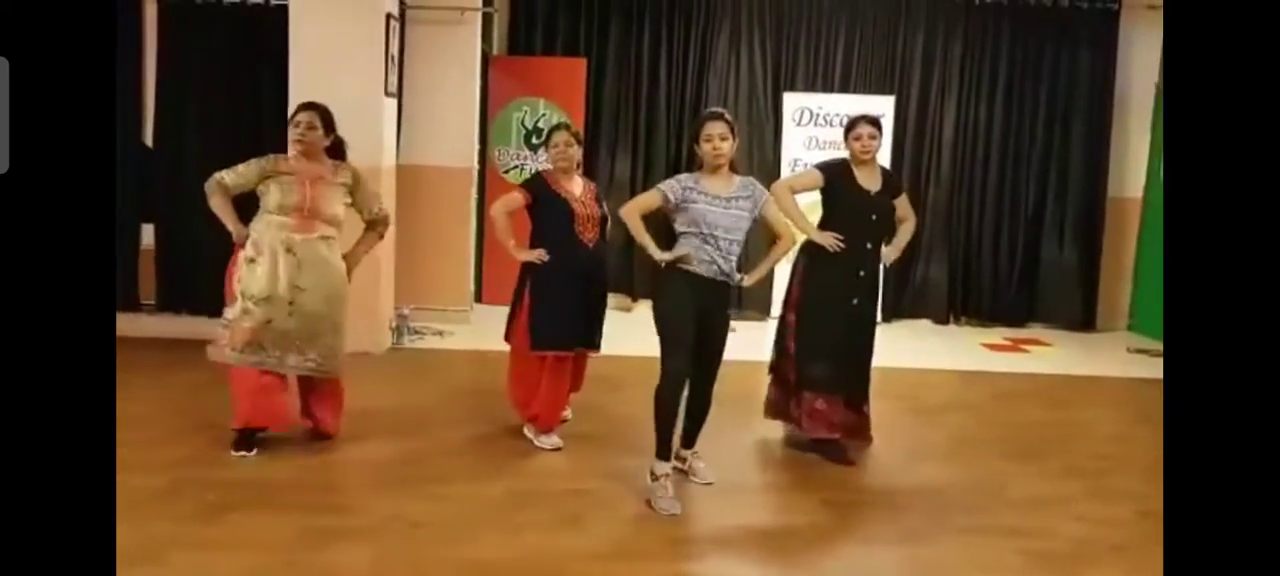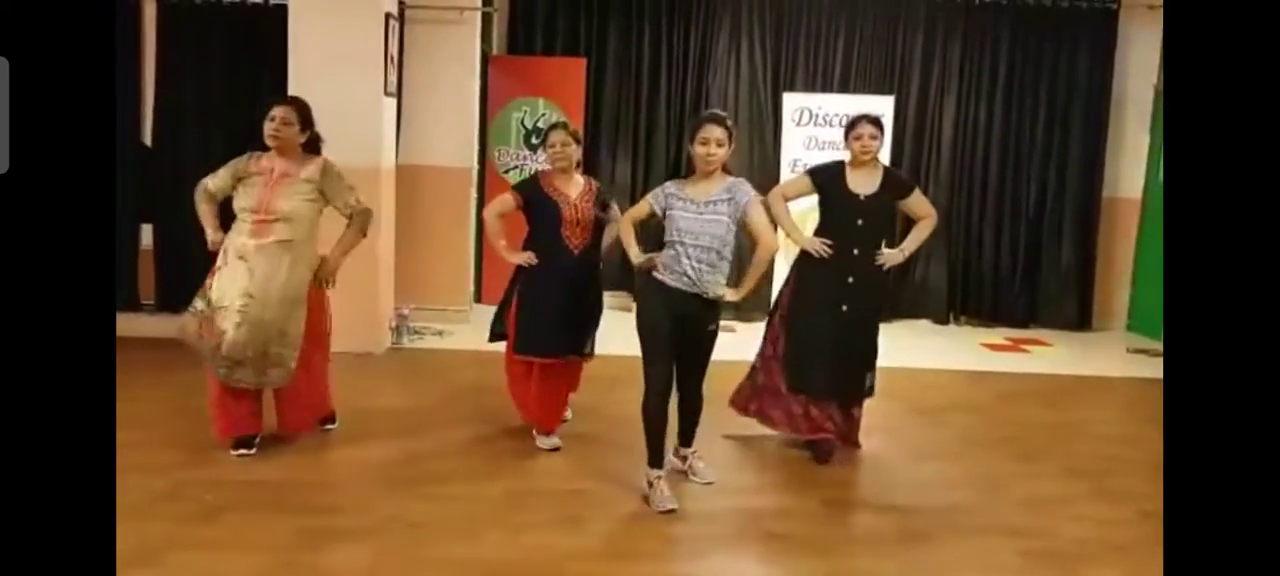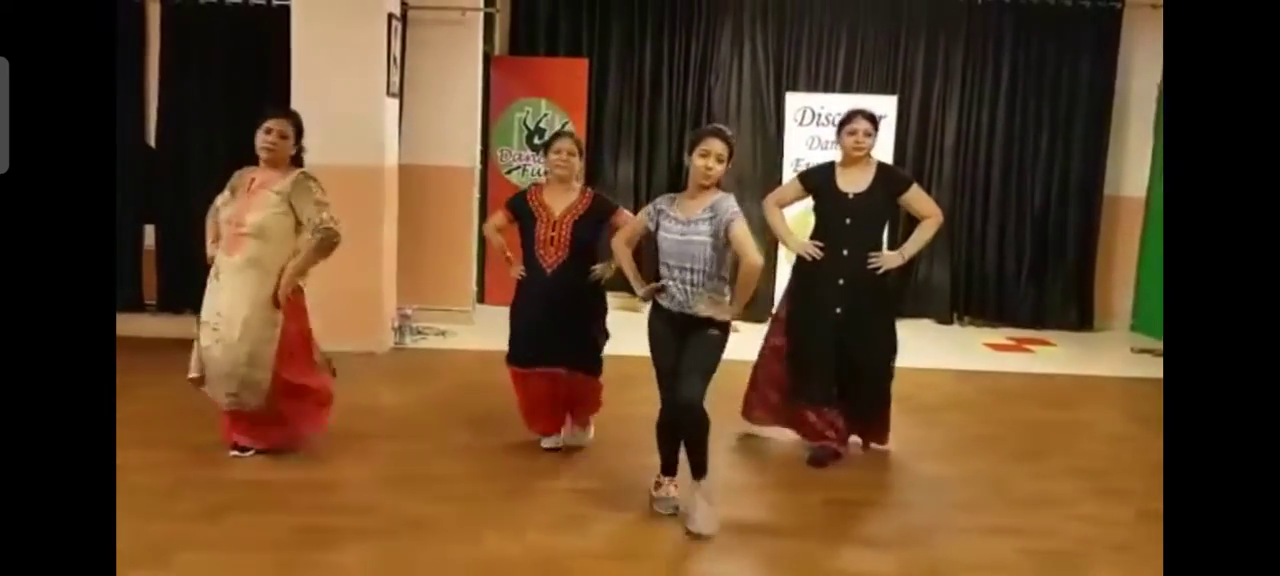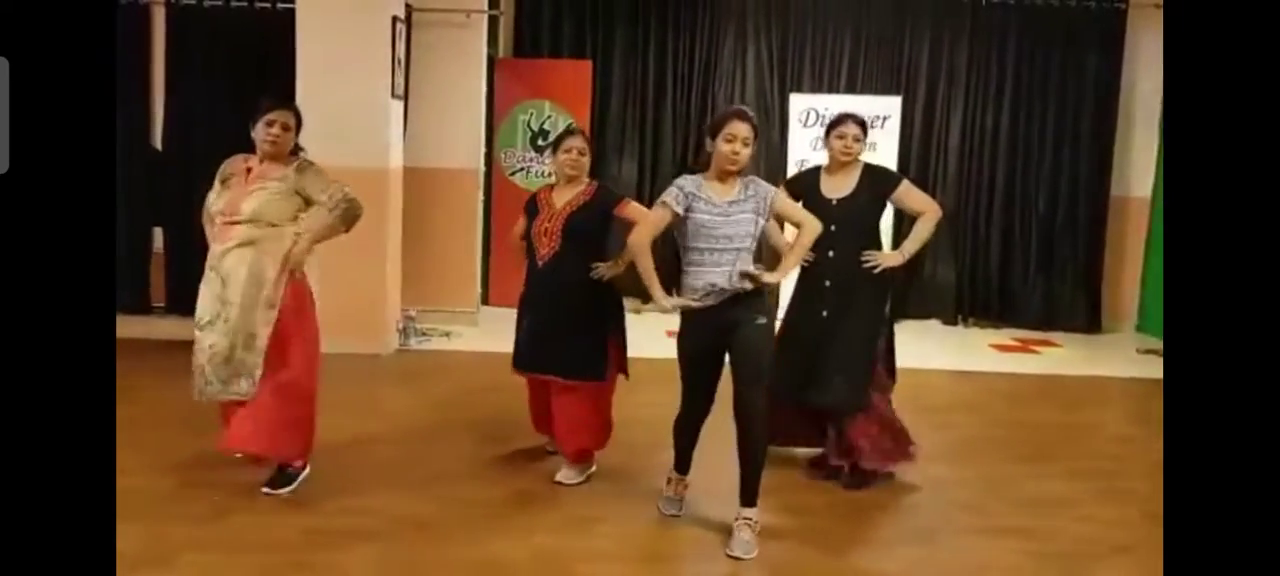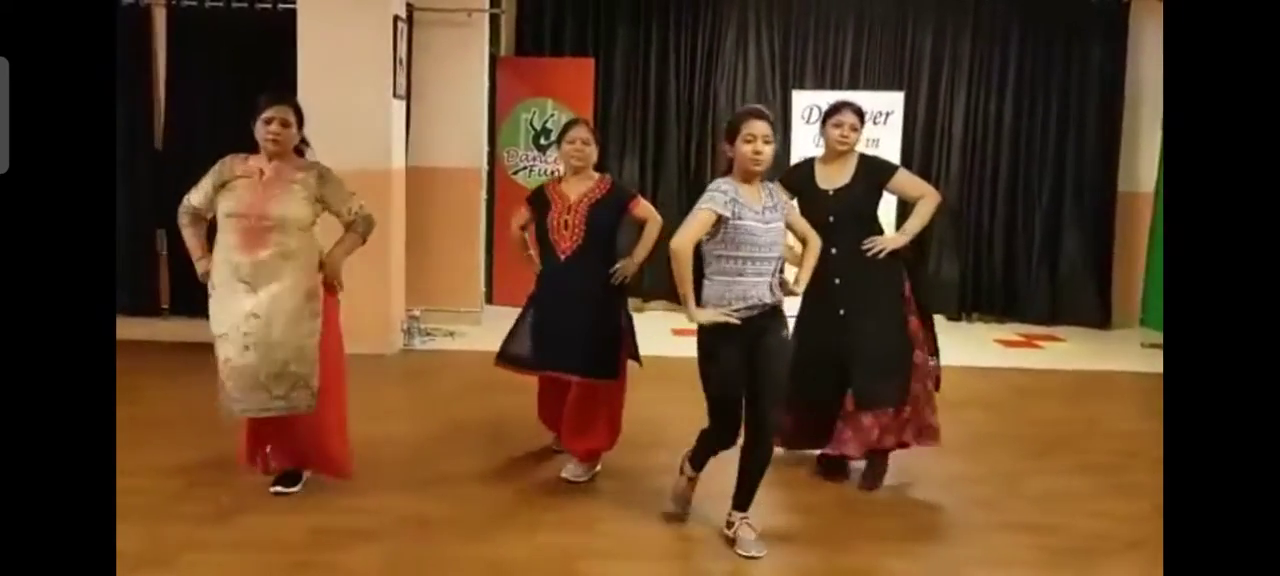
dt=0.4s
person 1, frame 1
left shoulder: (750, 189)
right shoulder: (683, 185)
left elbow: (785, 236)
right elbow: (630, 210)
left wrist: (753, 277)
right wrist: (656, 253)
left hip: (719, 292)
right hip: (680, 284)
left knee: (704, 379)
right knee: (675, 372)
left ankle: (686, 452)
right ankle: (660, 470)
person 1, frame 2
left shoulder: (738, 191)
right shoulder: (671, 191)
left elbow: (768, 243)
right elbow: (626, 221)
left wrist: (740, 291)
right wrist: (637, 258)
left hip: (702, 303)
right hip: (658, 295)
left knee: (689, 385)
right knee: (657, 385)
left ankle: (685, 452)
right ankle: (656, 475)
person 1, frame 3
left shoulder: (724, 206)
right shoulder: (663, 206)
left elbow: (753, 261)
right elbow: (621, 240)
left wrist: (732, 309)
right wrist: (638, 285)
left hip: (707, 322)
right hip: (665, 317)
left knee: (691, 399)
right knee: (671, 405)
left ankle: (700, 488)
right ankle: (666, 480)
person 1, frame 4
left shoulder: (757, 191)
right shoulder: (686, 188)
left elbow: (810, 225)
right elbow: (639, 238)
left wrist: (778, 273)
right wrist: (659, 296)
left hip: (749, 312)
right hip: (700, 314)
left knee: (751, 412)
right knee: (695, 405)
left ankle: (748, 516)
right ankle: (677, 479)
person 1, frame 5
left shoulder: (775, 196)
right shoulder: (721, 193)
left elbow: (812, 240)
right elbow: (679, 245)
left wrist: (799, 283)
right wrist: (693, 309)
left hip: (771, 324)
right hip: (725, 328)
left knee: (764, 427)
right knee: (725, 427)
left ankle: (739, 517)
right ankle: (690, 468)
person 2, frame 1
left shoulder: (347, 177)
right shoulder: (270, 166)
left elbow: (379, 219)
right elbow: (216, 185)
left wrist: (354, 256)
right wrist: (234, 227)
left hip: (319, 274)
right hip: (264, 267)
left knee: (316, 349)
right knee: (254, 344)
left ankle: (324, 420)
right ankle: (252, 424)
person 2, frame 2
left shoulder: (320, 171)
right shoulder: (246, 165)
left elbow: (361, 215)
right elbow: (205, 191)
left wrist: (334, 259)
right wrist: (212, 231)
left hip: (291, 276)
right hip: (237, 272)
left knee: (296, 353)
right knee: (233, 349)
left ankle: (319, 412)
right ankle: (245, 427)
person 2, frame 3
left shoulder: (299, 184)
right shoulder: (241, 178)
left elbow: (328, 234)
right elbow: (215, 211)
left wrist: (291, 274)
right wrist: (211, 246)
left hip: (267, 292)
right hip: (225, 287)
left knee: (272, 365)
right knee: (227, 360)
left ankle: (310, 406)
right ankle: (250, 433)
person 2, frame 4
left shoulder: (299, 172)
right shoulder: (231, 167)
left elbow: (348, 207)
right elbow: (209, 211)
left wrist: (305, 243)
right wrist: (214, 246)
left hip: (271, 284)
right hip: (223, 283)
left knee: (275, 367)
right knee: (231, 361)
left ankle: (291, 457)
right ankle: (248, 437)
person 2, frame 5
left shoulder: (314, 176)
right shoulder: (229, 169)
left elbow: (362, 220)
right elbow: (190, 210)
left wrist: (334, 258)
right wrist: (200, 258)
left hip: (292, 290)
right hip: (235, 291)
left knee: (291, 371)
right knee: (249, 369)
left ankle: (292, 460)
right ankle: (266, 448)
person 3, frame 1
left shoulder: (889, 182)
right shoulder: (833, 172)
left elbow: (907, 220)
right elbow: (781, 188)
left wrist: (894, 249)
right wrist: (810, 231)
left hip: (864, 277)
right hip: (824, 271)
left knee: (853, 352)
right knee: (821, 347)
left ankle: (845, 425)
right ankle: (822, 431)
person 3, frame 2
left shoulder: (895, 183)
right shoulder: (827, 174)
left elbow: (928, 217)
right elbow: (776, 195)
left wrist: (902, 252)
right wrist: (798, 237)
left hip: (865, 282)
right hip: (819, 276)
left knee: (853, 356)
right knee: (815, 352)
left ankle: (842, 428)
right ankle: (821, 431)
person 3, frame 3
left shoulder: (890, 179)
right shoulder: (818, 176)
left elbow: (932, 216)
right elbow: (772, 202)
left wrist: (901, 255)
right wrist: (791, 241)
left hip: (867, 285)
right hip: (816, 281)
left knee: (864, 363)
right knee: (814, 360)
left ankle: (859, 426)
right ankle: (826, 437)
person 3, frame 4
left shoulder: (878, 179)
right shoulder: (805, 181)
left elbow: (931, 211)
left wrist: (901, 254)
right wrist: (786, 247)
left hip: (862, 290)
right hip: (815, 287)
left knee: (849, 374)
right knee: (805, 368)
left ankle: (863, 456)
right ankle: (832, 449)
person 3, frame 5
left shoulder: (874, 169)
right shoulder: (800, 175)
left elbow: (929, 196)
left wrist: (903, 236)
right wrist: (786, 250)
left hip: (873, 280)
right hip: (823, 284)
left knee: (877, 361)
right knee: (822, 366)
left ankle: (875, 449)
right ankle: (833, 447)
person 4, frame 1
left shoulder: (590, 188)
right shoulder: (540, 184)
left elbow: (604, 221)
right elbow: (498, 210)
right wrist: (517, 250)
left hip: (587, 283)
right hip: (549, 279)
left knee: (574, 348)
right knee: (545, 350)
left ankle: (558, 404)
right ankle: (539, 422)
person 4, frame 2
left shoulder: (593, 190)
right shoulder: (534, 186)
left elbow: (615, 220)
right elbow: (491, 212)
left wrist: (600, 249)
right wrist: (508, 253)
left hip: (582, 287)
right hip: (541, 284)
left knee: (570, 354)
right knee: (540, 354)
left ankle: (556, 408)
right ankle: (544, 425)
person 4, frame 3
left shoulder: (594, 202)
right shoulder: (526, 200)
right elbow: (491, 229)
left wrist: (612, 264)
right wrist: (511, 262)
left hip: (580, 302)
right hip: (534, 301)
left knee: (577, 370)
right knee: (532, 370)
left ankle: (581, 419)
right ankle: (548, 426)
person 4, frame 4
left shoulder: (600, 196)
right shoulder: (538, 199)
left elbow: (646, 221)
right elbow: (517, 236)
left wrist: (621, 263)
right wrist: (536, 263)
left hip: (586, 301)
right hip: (541, 301)
left knee: (580, 377)
right knee: (542, 374)
left ankle: (581, 456)
right ankle: (554, 433)
person 4, frame 5
left shoulder: (611, 190)
right shoulder: (545, 193)
left elbow: (654, 219)
right elbow: (517, 227)
left wrist: (634, 261)
right wrist: (534, 258)
left hip: (598, 297)
right hip: (553, 296)
left knee: (593, 374)
right knee: (554, 371)
left ankle: (587, 453)
right ankle: (562, 432)
